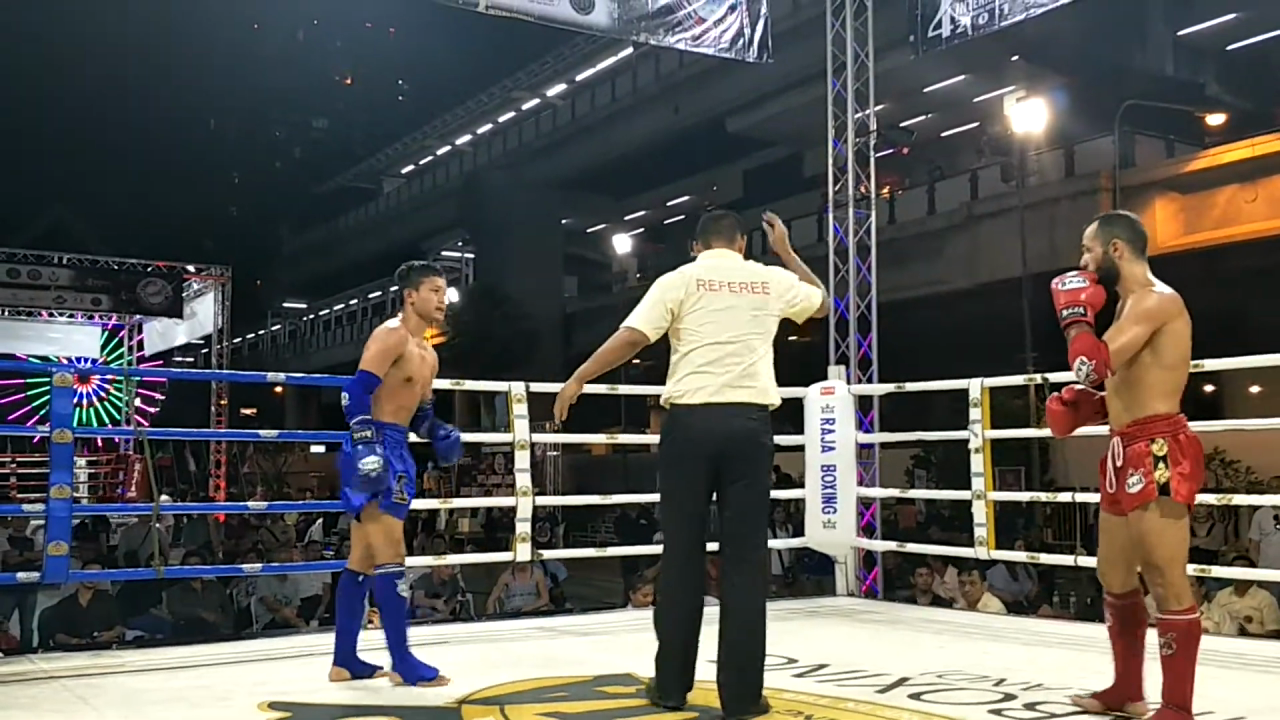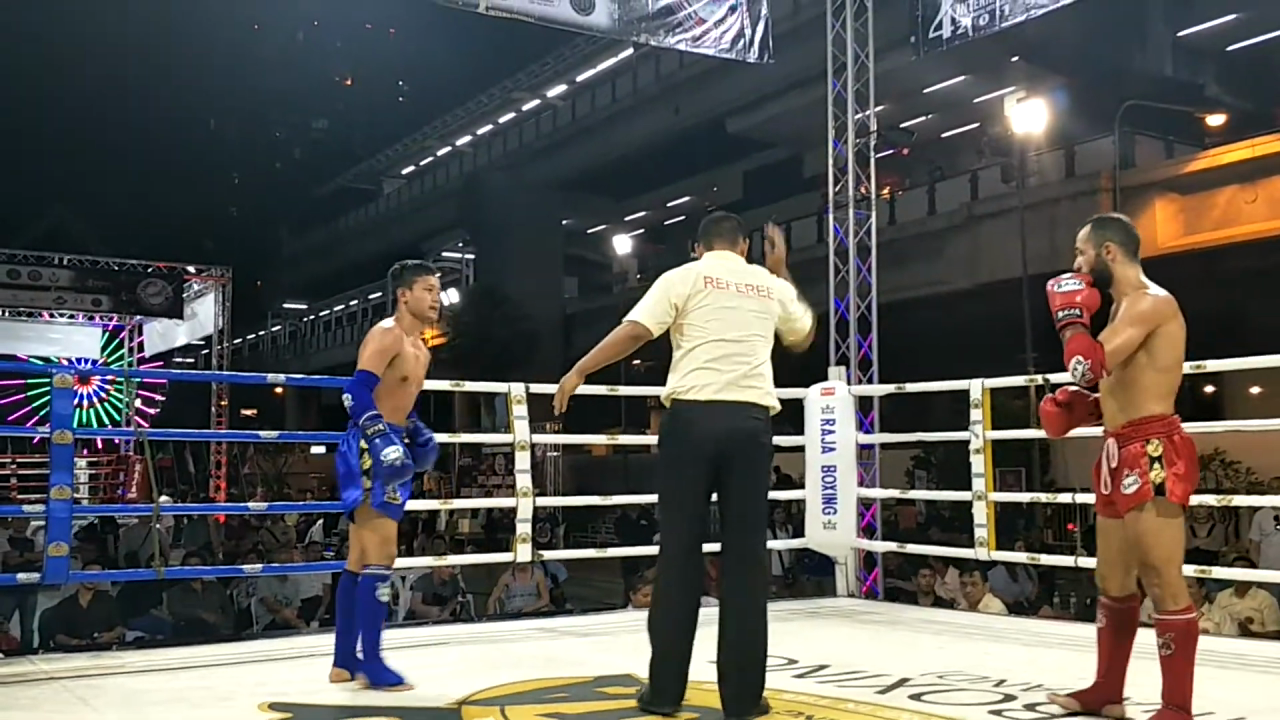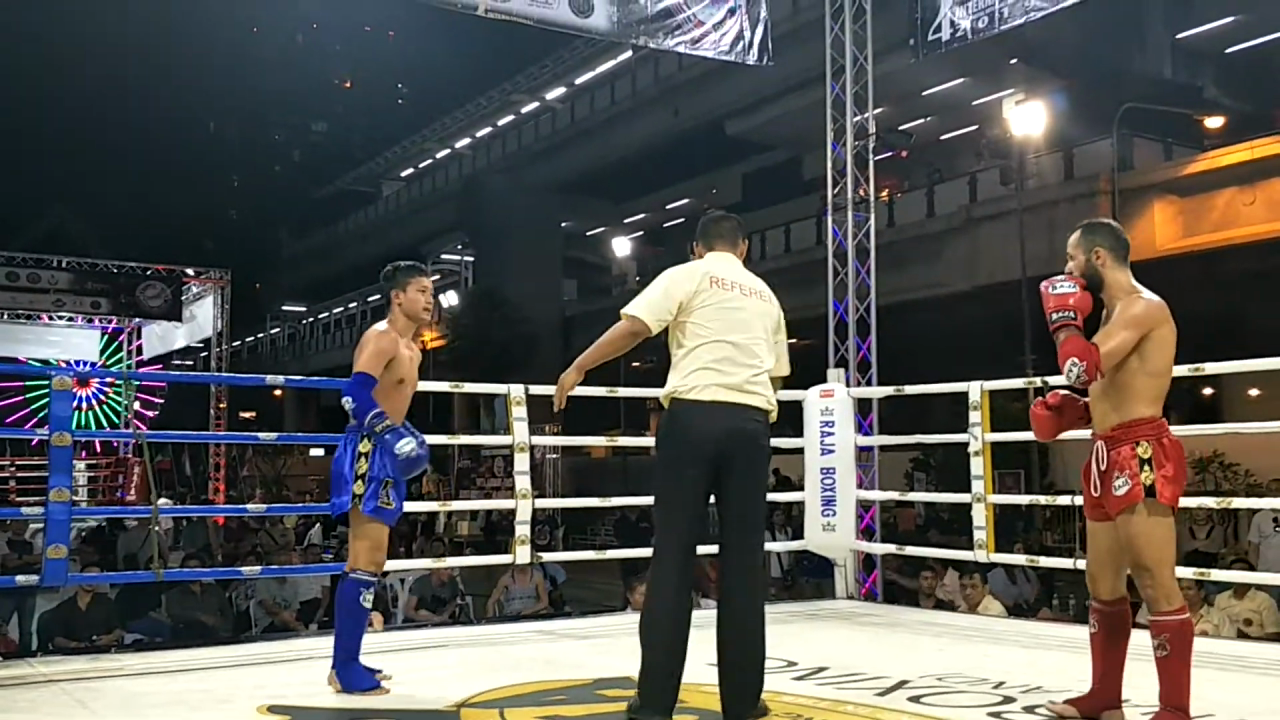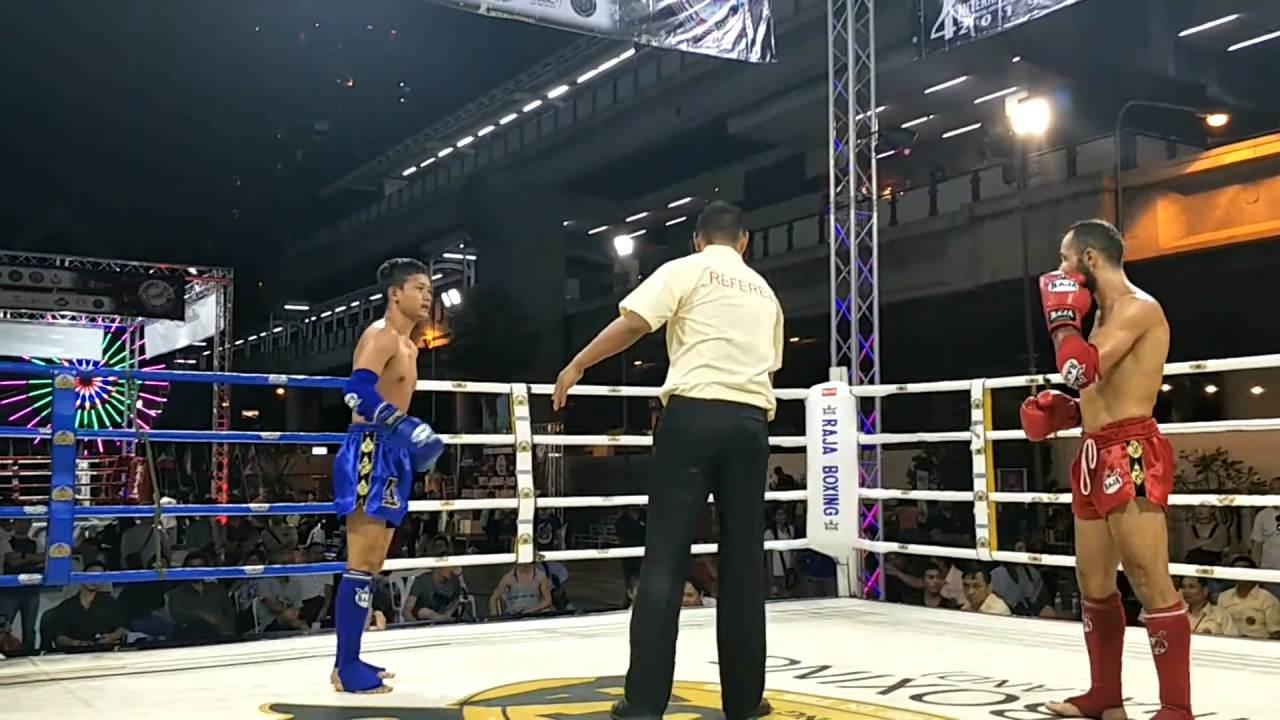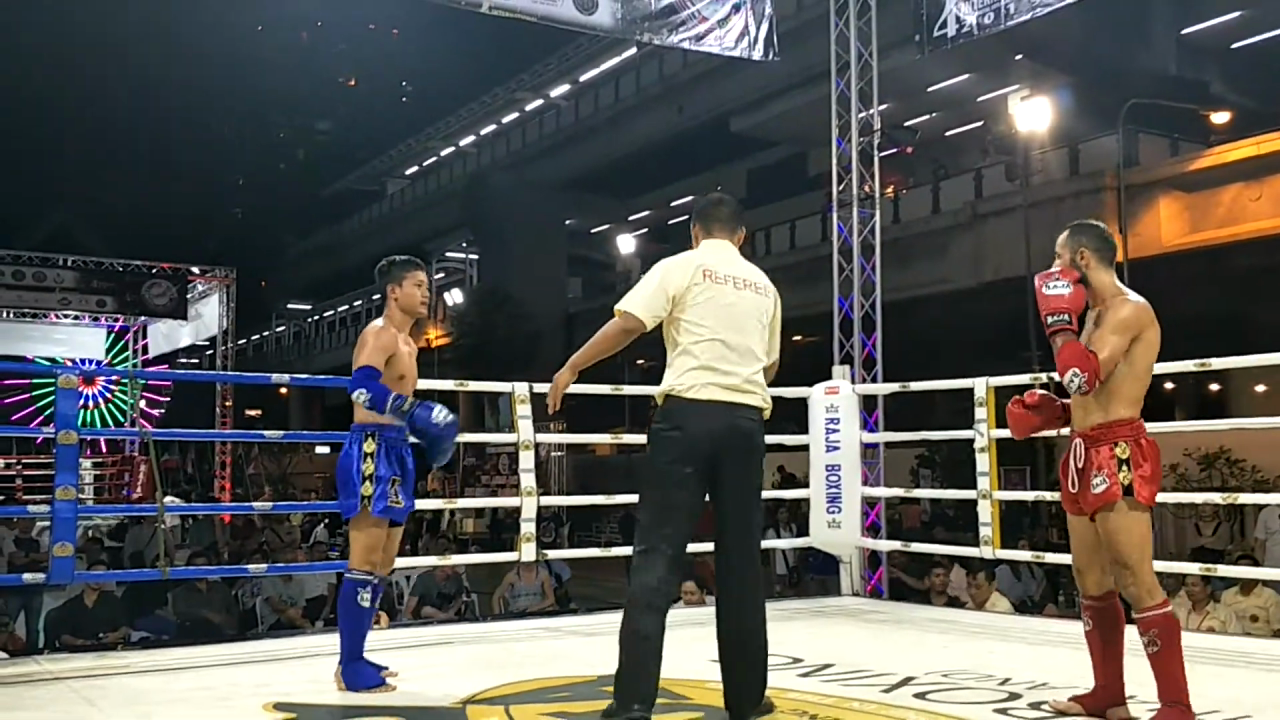
dt=0.1s
person 1, frame 1
left shoulder: (679, 279)
right shoulder: (770, 279)
left elbow: (631, 337)
right elbow: (819, 300)
left wrist: (577, 379)
right wrist: (788, 253)
left hip: (690, 421)
right hip: (749, 421)
left knee: (682, 552)
right knee: (744, 559)
person 1, frame 2
left shoulder: (684, 277)
right shoulder: (770, 287)
left elbow: (634, 331)
right elbow: (804, 331)
left wrist: (578, 372)
left hip: (694, 417)
right hip: (751, 421)
left knee: (678, 554)
right knee: (745, 558)
person 1, frame 3
left shoulder: (684, 275)
right shoulder: (765, 295)
left elbow: (633, 327)
right elbow: (779, 373)
left wrist: (577, 368)
left hip: (692, 417)
right hip: (750, 423)
left knee: (672, 556)
right knee: (743, 561)
person 1, frame 4
left shoulder: (686, 269)
right shoulder: (763, 291)
left elbow: (634, 322)
left wrist: (576, 365)
left hip: (693, 414)
right hip: (749, 422)
left knee: (665, 554)
right knee: (742, 561)
person 1, frame 5
left shoulder: (681, 266)
right shoulder: (763, 284)
left elbow: (629, 322)
left wrist: (572, 367)
left hip: (687, 415)
right hip: (745, 420)
left knee: (659, 552)
right knee: (740, 560)
person 2, frame 1
left shoulder: (1153, 299)
right shoulder: (1134, 303)
left elbow: (1091, 366)
left wrist: (1073, 311)
right wrist: (1094, 407)
left hip: (1156, 454)
right hip: (1127, 456)
left knee: (1166, 584)
right knee: (1114, 576)
person 2, frame 2
left shoulder: (1148, 302)
right shoulder: (1125, 307)
left elbow: (1085, 366)
left wrist: (1068, 313)
right wrist: (1089, 409)
left hip: (1150, 456)
right hip: (1120, 458)
left knee: (1163, 585)
right knee: (1112, 581)
person 2, frame 3
left shoulder: (1141, 306)
right shoulder: (1117, 312)
left elbow: (1080, 368)
left wrist: (1062, 315)
right wrist: (1080, 412)
left hip: (1140, 458)
right hip: (1109, 460)
left knee: (1156, 586)
right knee: (1102, 585)
person 2, frame 4
left shoulder: (1134, 307)
right shoulder: (1106, 312)
left elbow: (1080, 371)
left wrist: (1061, 313)
right wrist: (1069, 411)
left hip: (1129, 457)
right hip: (1096, 458)
left knee: (1150, 583)
right knee: (1093, 583)
person 2, frame 5
left shoulder: (1127, 308)
right shoulder: (1097, 313)
left elbow: (1079, 377)
left wrist: (1056, 316)
right wrist: (1058, 412)
left hip: (1118, 457)
right hip: (1086, 457)
left knee: (1136, 583)
right knee: (1091, 581)
person 3, frame 1
left shoulder: (428, 355)
right shoulder: (391, 335)
right elbow: (356, 391)
left wrist: (441, 434)
right wrist: (364, 449)
left hip: (394, 450)
right hip: (377, 449)
left knee: (362, 561)
right knee: (390, 556)
left ankle: (345, 659)
right ankle: (402, 660)
person 3, frame 2
left shoulder: (420, 350)
right shoulder: (386, 334)
right elbow: (357, 390)
left wrist: (420, 435)
right wrist: (385, 440)
left hip: (388, 454)
right hip: (369, 450)
left knee: (361, 560)
right knee: (379, 558)
left ankle: (346, 660)
right ankle: (370, 661)
person 3, frame 3
left shoulder: (412, 349)
right shoulder: (382, 337)
right elbow: (354, 393)
left wrist: (409, 439)
right wrist: (391, 436)
left hip: (383, 458)
right hip: (366, 453)
left knee: (361, 564)
right knee: (369, 563)
left ankle: (343, 663)
right ankle: (349, 669)
person 3, frame 4
left shoulder: (407, 345)
right shoulder: (380, 335)
right elbow: (356, 390)
left wrist: (414, 434)
right wrist: (403, 426)
left hip: (389, 455)
right hip: (368, 451)
left knee: (370, 566)
right knee: (363, 564)
left ankle: (349, 659)
right ankle: (348, 667)
person 3, frame 5
left shoulder: (408, 342)
right shoulder: (379, 333)
right elbow: (361, 387)
left wrist: (424, 424)
right wrist: (417, 412)
left hip: (394, 453)
right hip: (370, 451)
left knee: (382, 566)
right knee: (366, 564)
left ankle: (353, 657)
right ankle: (351, 666)
